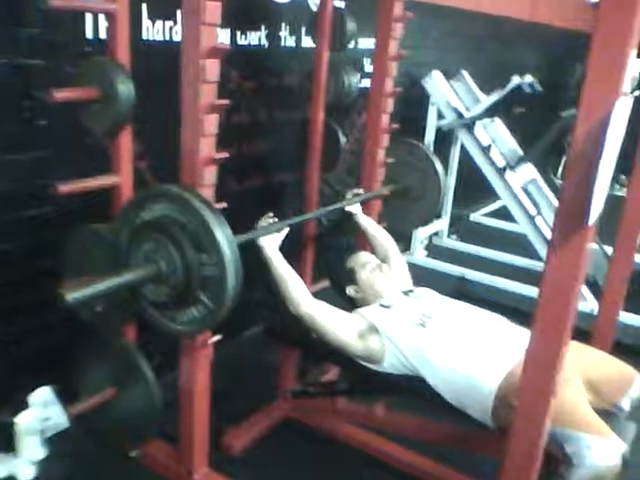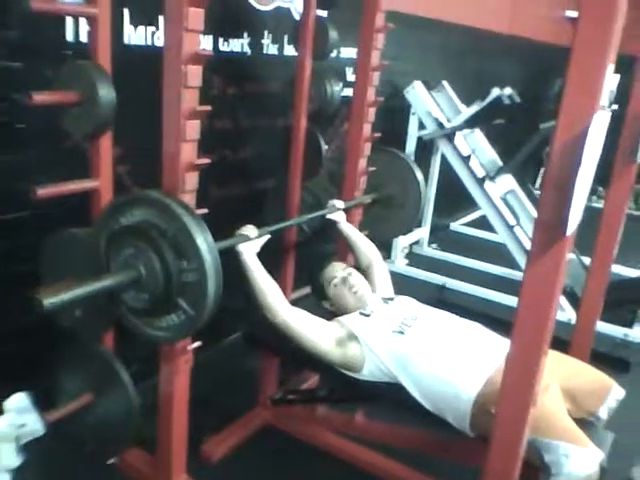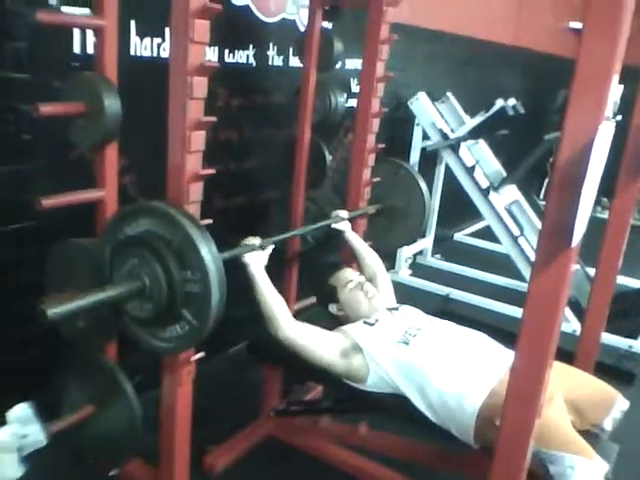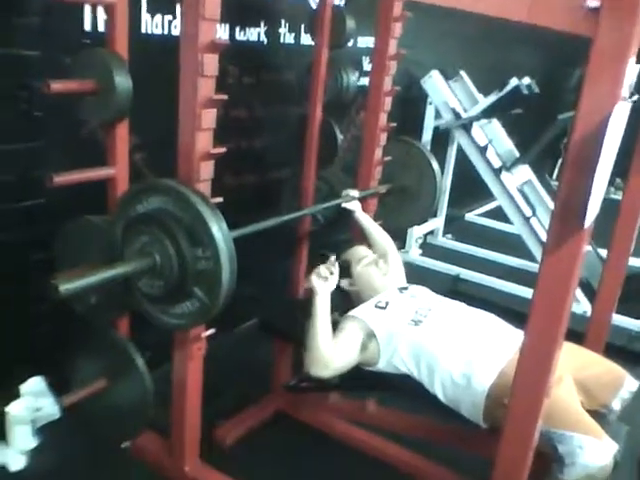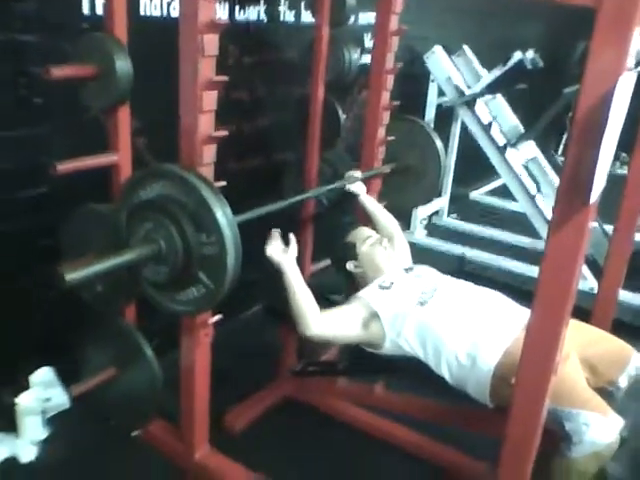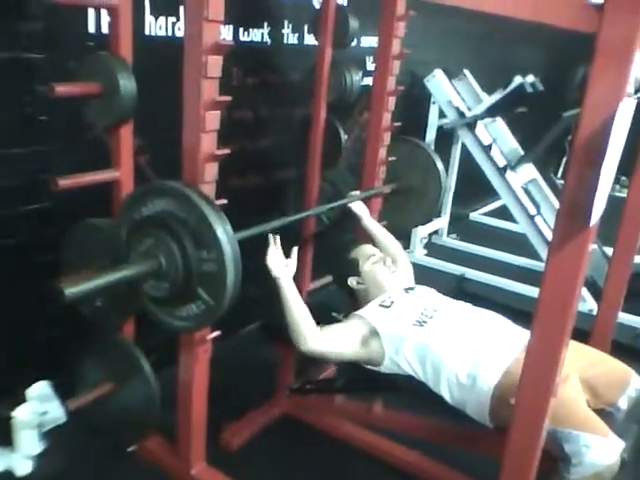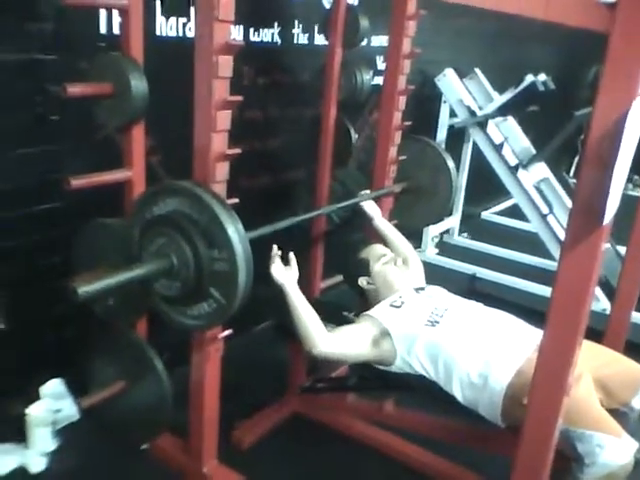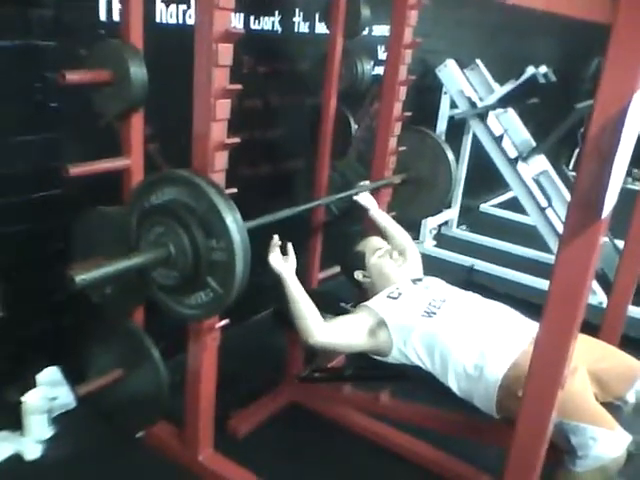
dt=0.5s
person 1, frame 1
left shoulder: (406, 292)
right shoulder: (365, 327)
left elbow: (392, 252)
right elbow: (305, 307)
left wrist: (360, 217)
right wrist: (270, 250)
right hip: (506, 380)
person 1, frame 2
left shoulder: (387, 301)
right shoulder: (344, 336)
left elbow: (373, 260)
right elbow: (282, 314)
left wrist: (344, 225)
right wrist: (248, 256)
left hip: (512, 354)
right hip: (485, 389)
left knee: (616, 402)
person 1, frame 3
left shoulder: (390, 310)
right shoulder: (348, 345)
left elbow: (379, 272)
right elbow: (287, 330)
left wrist: (349, 235)
right wrist: (257, 270)
left hip: (514, 366)
right hip: (490, 400)
left knee: (618, 413)
person 1, frame 4
left shoulder: (401, 290)
right shoulder: (361, 324)
left elbow: (390, 251)
right elbow: (320, 365)
left wrist: (359, 215)
right wrist: (322, 295)
right hip: (497, 380)
person 1, frame 5
left shoulder: (406, 271)
right shoulder: (368, 308)
left elbow: (396, 233)
right elbow: (314, 326)
left wrist: (364, 197)
right wrist: (288, 267)
left hip: (530, 326)
right hip: (504, 359)
right knee: (598, 434)
person 1, frame 6
left shoulder: (408, 291)
right shoulder: (367, 328)
left elbow: (399, 254)
right elbow: (310, 341)
left wrist: (365, 218)
right wrist: (284, 280)
left hip: (529, 345)
right hip: (503, 379)
person 1, frame 7
left shoulder: (420, 291)
right shoulder: (378, 327)
left elbow: (410, 256)
right elbow: (321, 345)
left wrist: (377, 218)
right wrist: (289, 285)
left hip: (544, 345)
right hip: (515, 377)
person 1, frame 8
left shoulder: (415, 281)
right shoulder: (374, 318)
left elbow: (408, 246)
right elbow: (317, 334)
left wrist: (374, 210)
right wrist: (288, 276)
left hip: (539, 337)
right hip: (510, 370)
